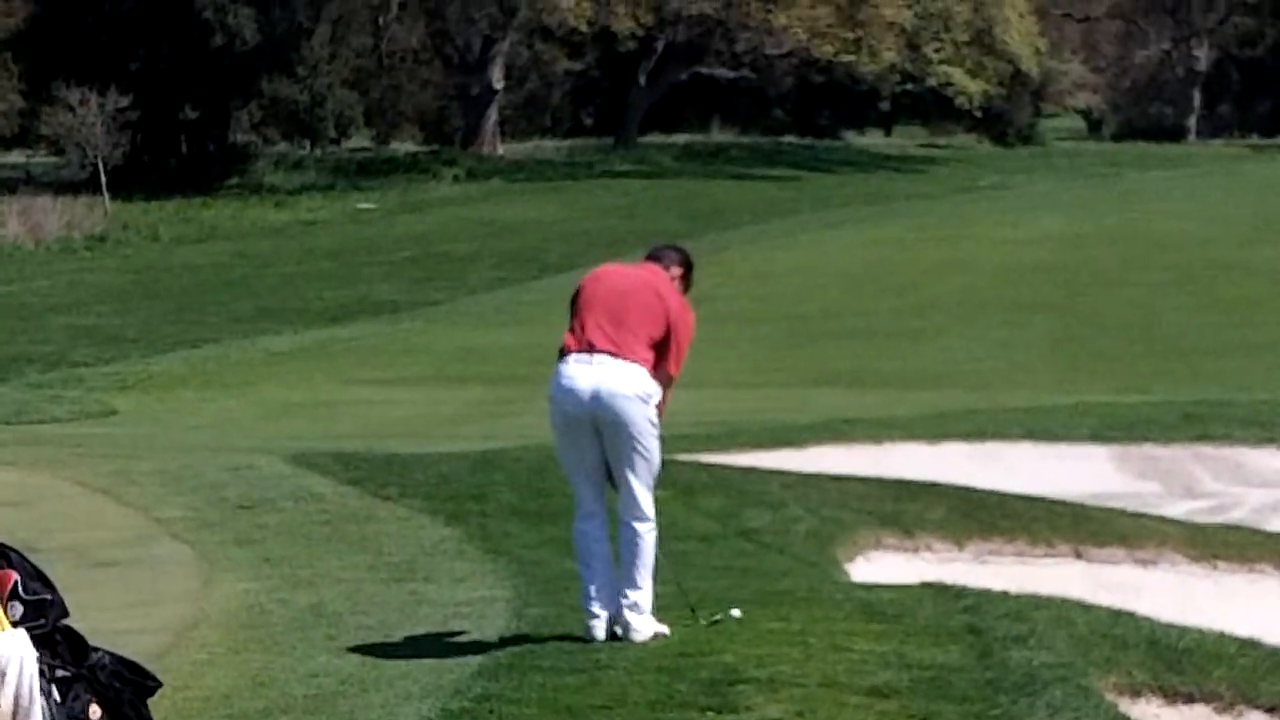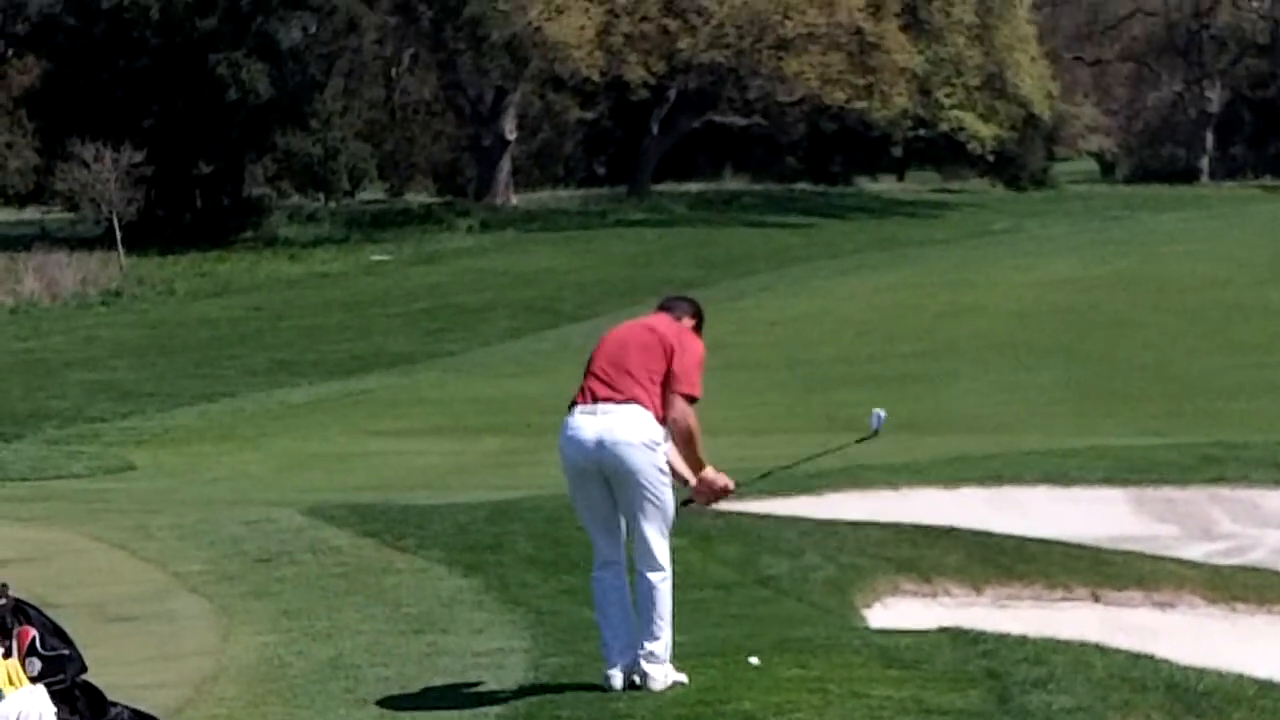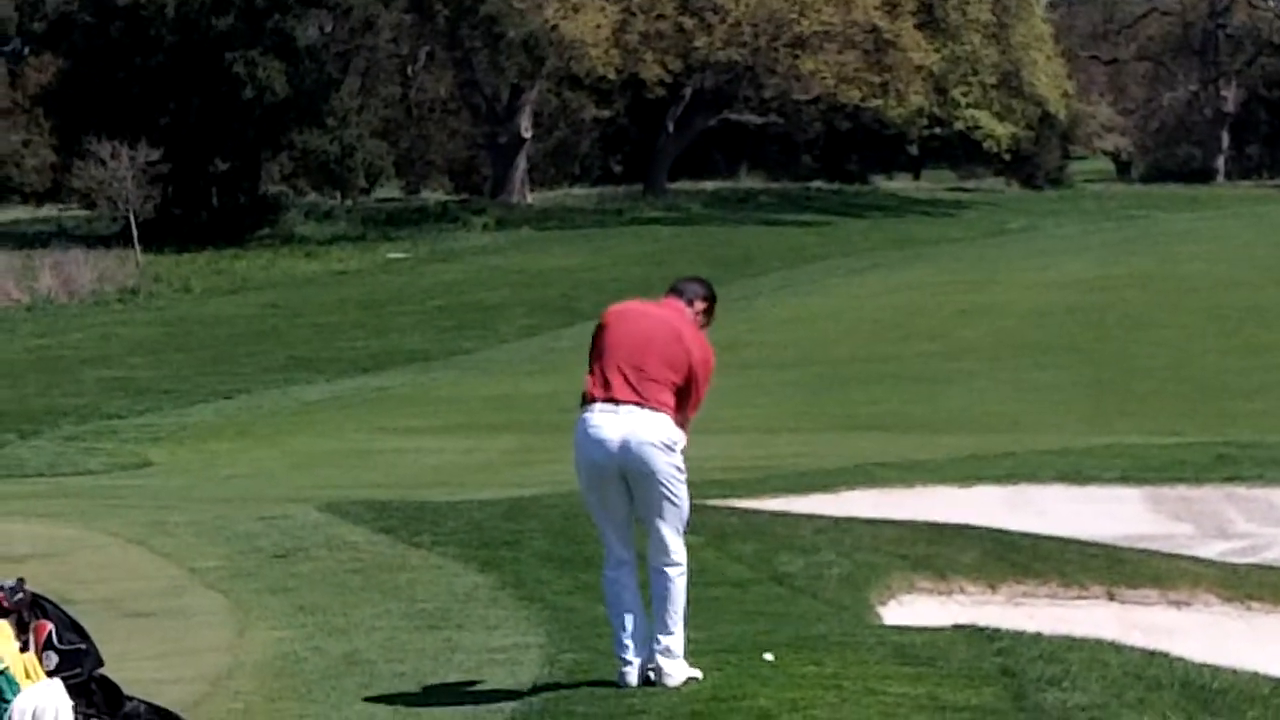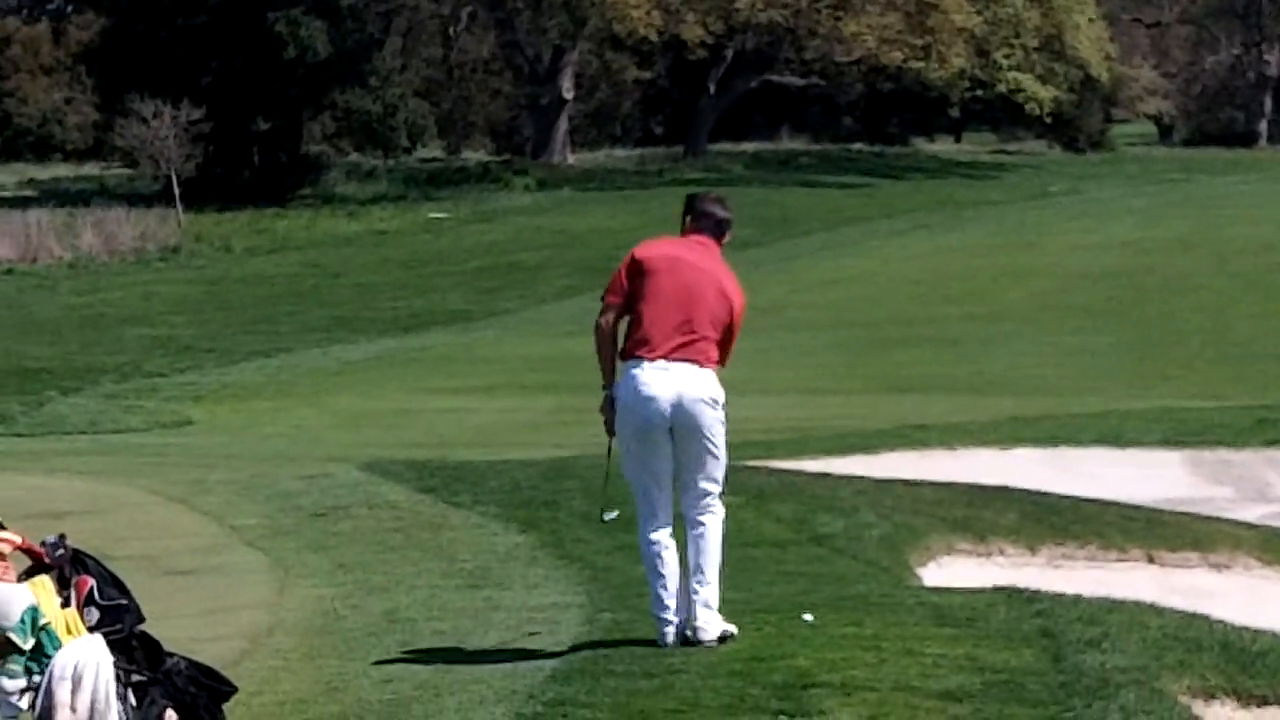
dt=0.4s
person 1, frame 1
left shoulder: (597, 276)
right shoulder: (677, 305)
right elbow: (662, 385)
right wrist: (647, 436)
left hip: (570, 379)
right hip: (625, 383)
left knee: (588, 509)
right knee: (637, 512)
left ankle: (599, 616)
right ankle: (635, 617)
person 1, frame 2
left shoulder: (616, 334)
right shoulder: (685, 340)
right elbow: (677, 415)
left wrist: (688, 477)
right wrist: (702, 471)
left hip: (577, 429)
right hip: (629, 429)
left knee: (606, 559)
right knee: (653, 559)
left ankle: (618, 666)
right ankle: (653, 666)
person 1, frame 3
left shoulder: (616, 313)
right shoulder: (697, 345)
right wrist: (673, 474)
left hip: (594, 427)
right hip: (649, 432)
left knee: (617, 557)
right knee: (668, 557)
left ankle: (631, 664)
right ankle: (667, 662)
person 1, frame 4
left shoulder: (646, 252)
right shoulder: (732, 287)
left elbow: (606, 324)
left wrist: (610, 388)
left hip: (642, 383)
right hip: (697, 387)
left knee: (654, 515)
right knee: (705, 507)
left ankle: (669, 623)
right ankle: (705, 616)
